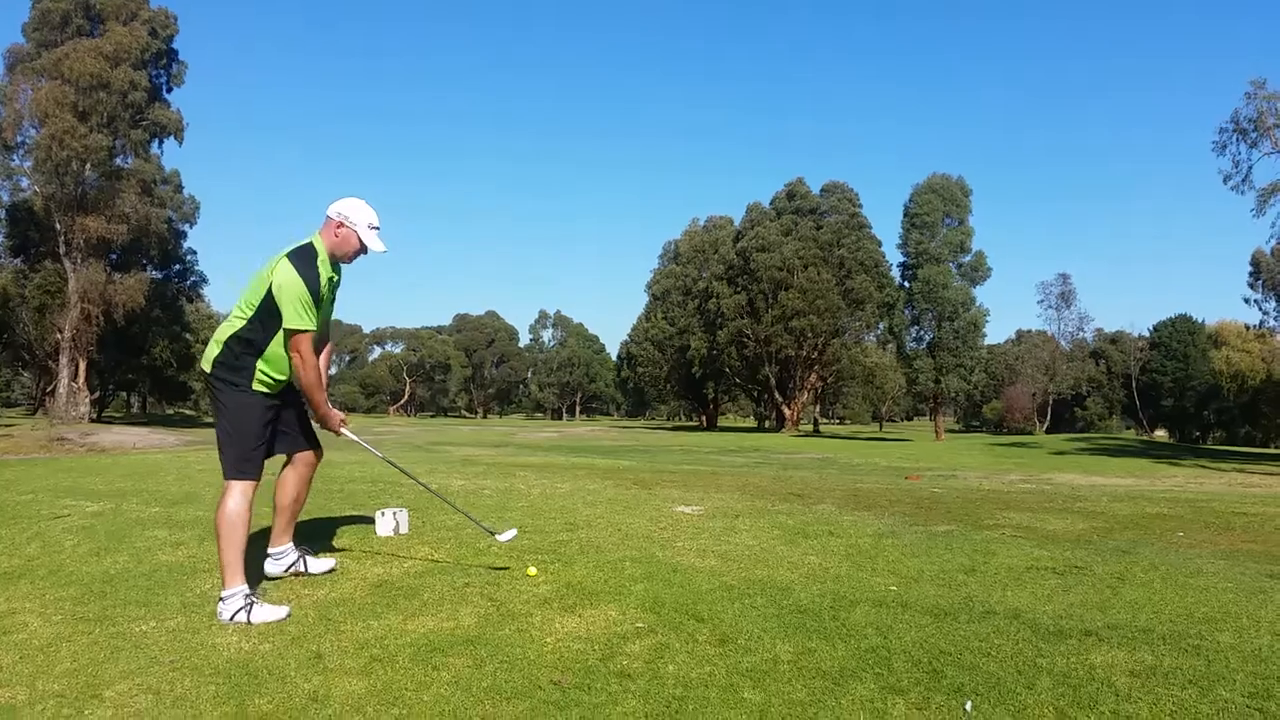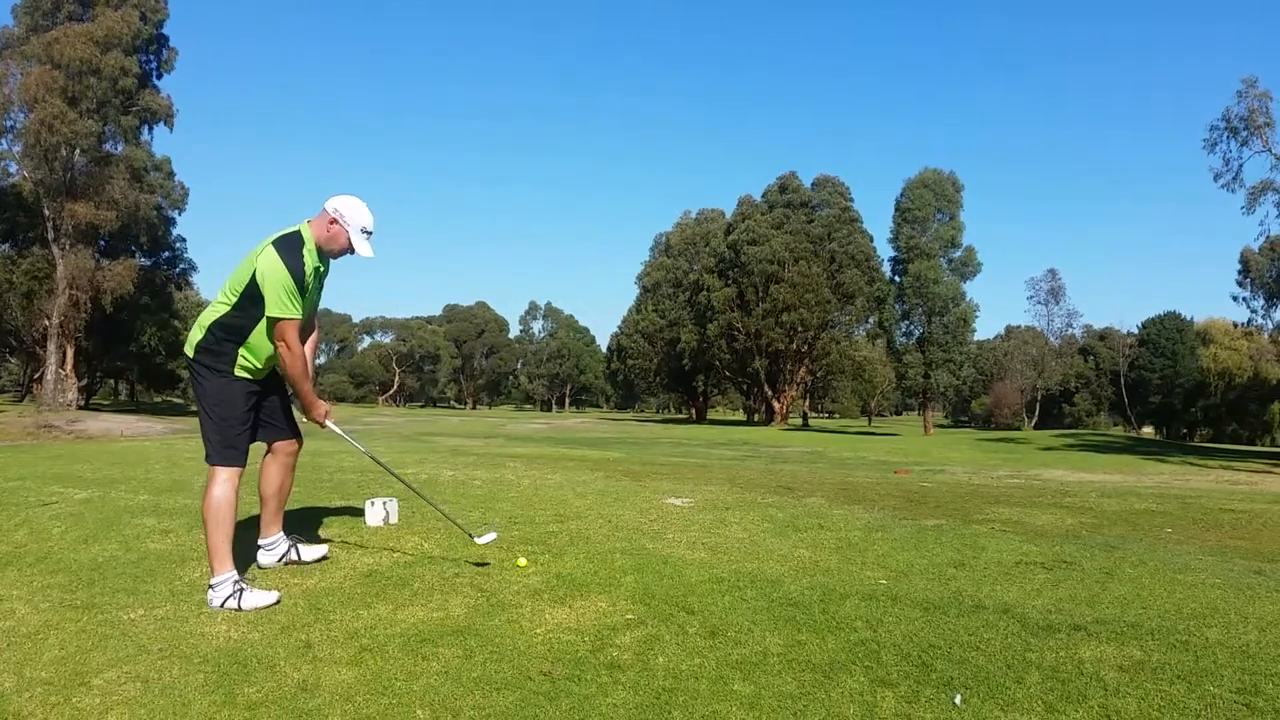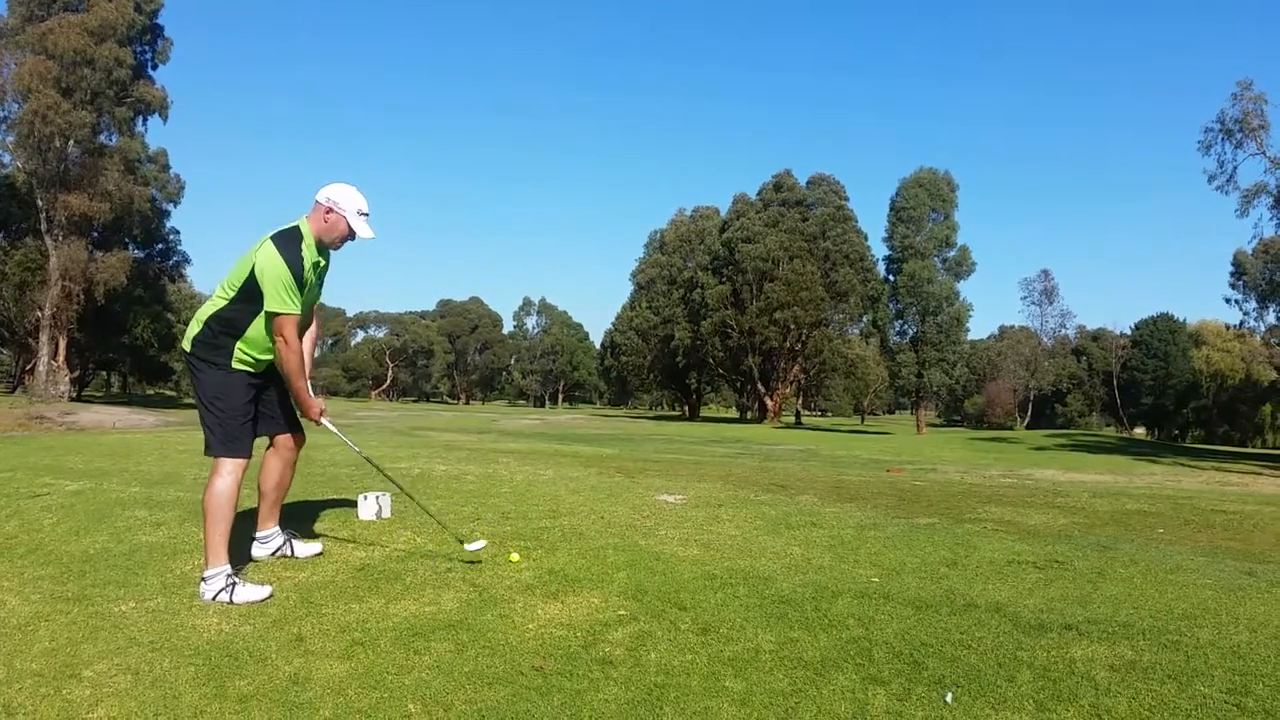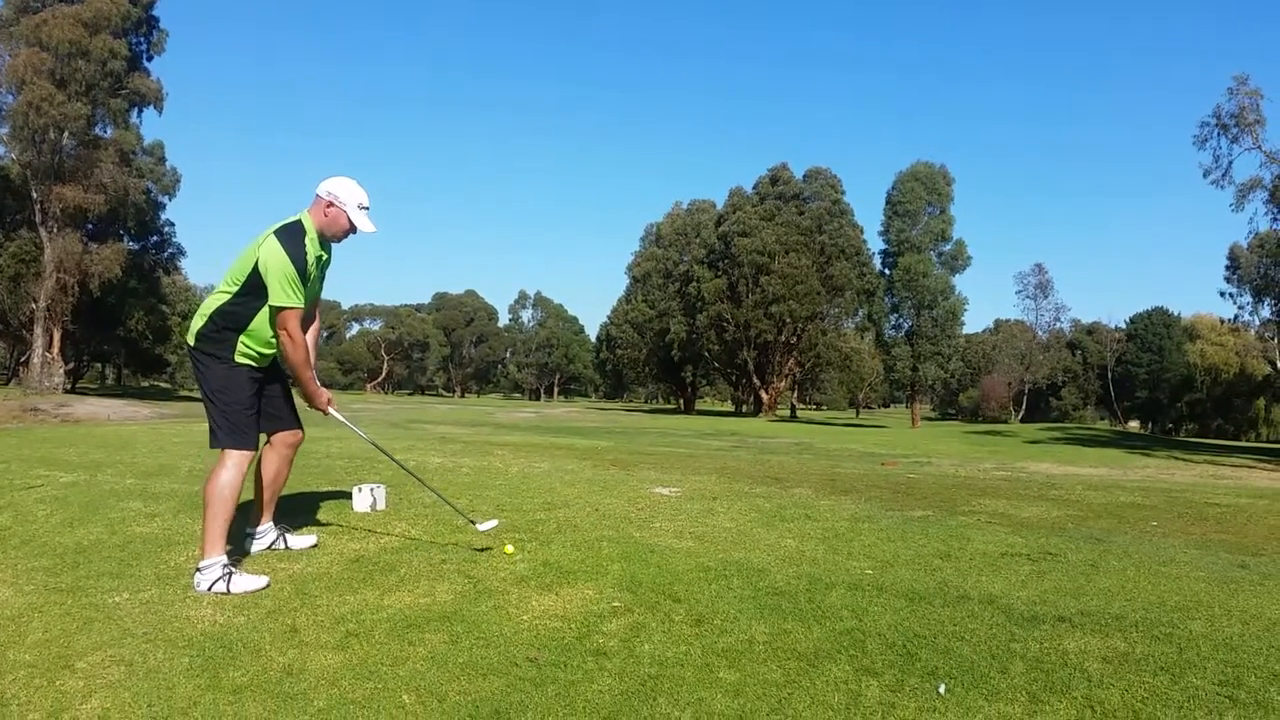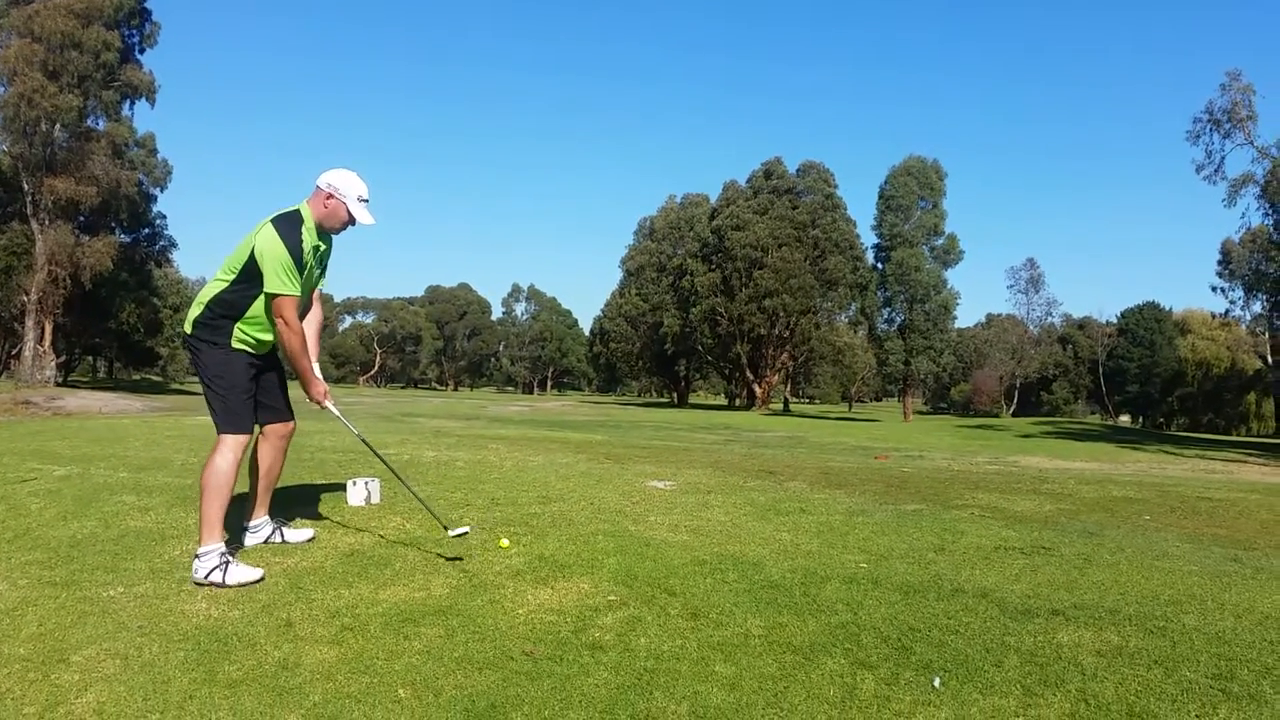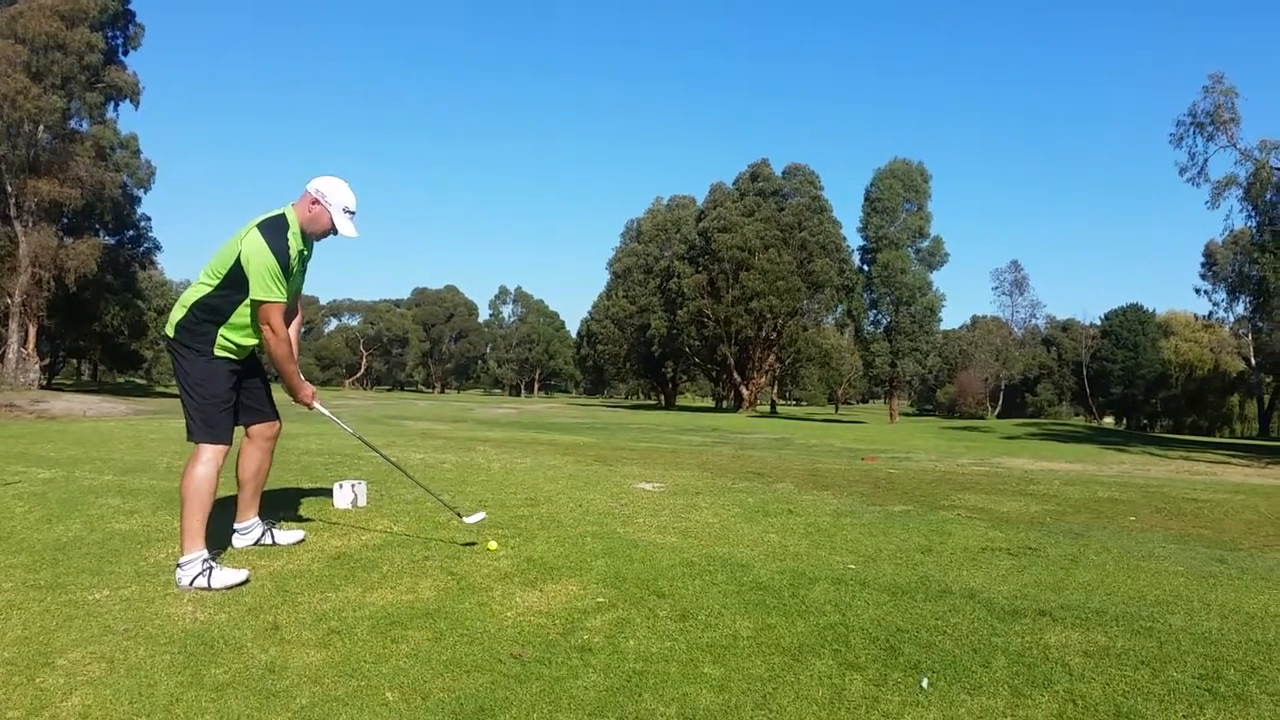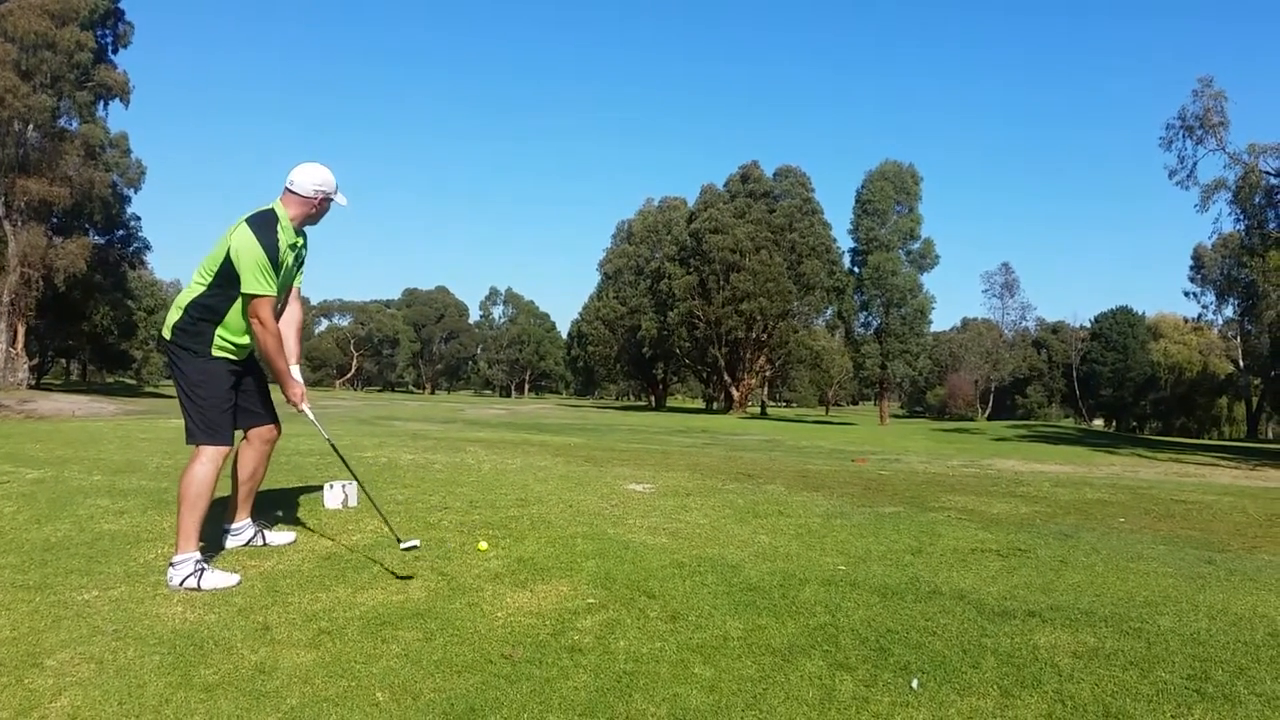
dt=0.7s
person 1, frame 1
left shoulder: (329, 269)
right shoulder: (299, 271)
left elbow: (321, 340)
right elbow: (302, 353)
left wrist: (321, 399)
right wrist: (323, 411)
left hip: (271, 377)
right hip: (238, 376)
left knee: (305, 453)
right knee: (243, 479)
left ankle: (280, 551)
right ankle: (234, 597)
person 1, frame 2
left shoulder: (317, 258)
right shoulder: (284, 259)
left elbow: (308, 328)
right elbow: (287, 343)
left wrist: (307, 389)
right wrist: (310, 401)
left hip: (256, 363)
right hip: (220, 363)
left knee: (286, 443)
right knee: (228, 466)
left ankle: (272, 542)
right ankle: (222, 583)
person 1, frame 3
left shoulder: (318, 254)
right shoulder: (283, 254)
left elbow: (307, 323)
right elbow: (286, 337)
left wrist: (304, 386)
right wrist: (303, 399)
left hip: (255, 358)
right hip: (217, 356)
left knee: (288, 438)
right knee: (231, 458)
left ankle: (267, 535)
right ankle: (216, 576)
person 1, frame 4
left shoulder: (319, 247)
right shoulder: (285, 247)
left elbow: (310, 316)
right elbow: (289, 332)
left wrist: (310, 378)
right wrist: (311, 389)
left hip: (257, 352)
right hip: (221, 350)
left knee: (286, 435)
right knee: (238, 451)
left ankle: (262, 529)
right ankle: (212, 566)
person 1, frame 5
left shoulder: (320, 240)
right shoulder: (283, 236)
left elbow: (310, 306)
right elbow: (286, 319)
left wrist: (314, 370)
right wrist: (308, 380)
left hip: (255, 341)
right hip: (217, 337)
left knee: (279, 427)
right knee: (234, 435)
left ankle: (258, 524)
right ankle: (209, 554)
person 1, frame 6
left shoulder: (301, 240)
right shoulder: (269, 241)
left elbow: (291, 311)
right elbow: (271, 325)
left wrist: (294, 373)
right wrist: (295, 383)
left hip: (235, 343)
right hip: (200, 342)
left knee: (265, 428)
right knee: (212, 445)
left ankle: (247, 526)
right ankle: (192, 561)
person 1, frame 7
left shoulder: (296, 239)
right shoulder: (258, 236)
left elbow: (290, 304)
right elbow: (262, 321)
left wrist: (294, 370)
right wrist: (285, 381)
left hip: (234, 347)
right hip: (197, 343)
left knee: (264, 430)
right knee: (213, 447)
left ankle: (239, 527)
right ankle: (184, 563)
